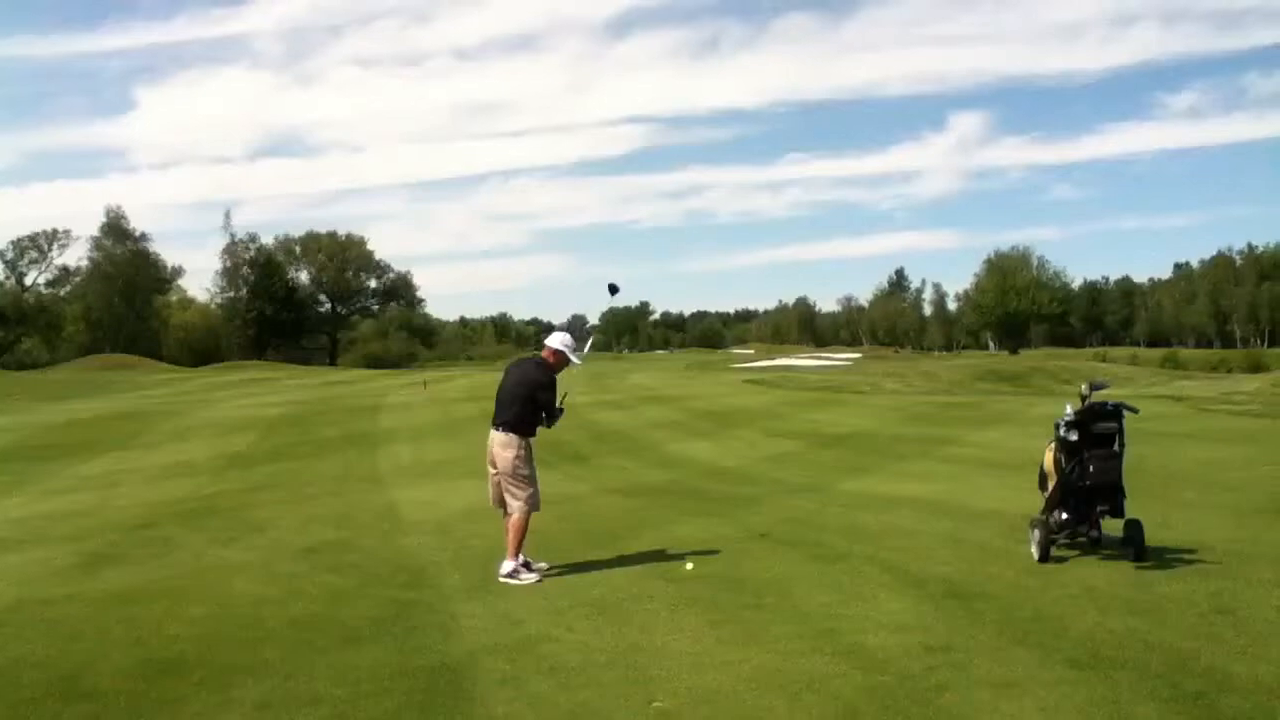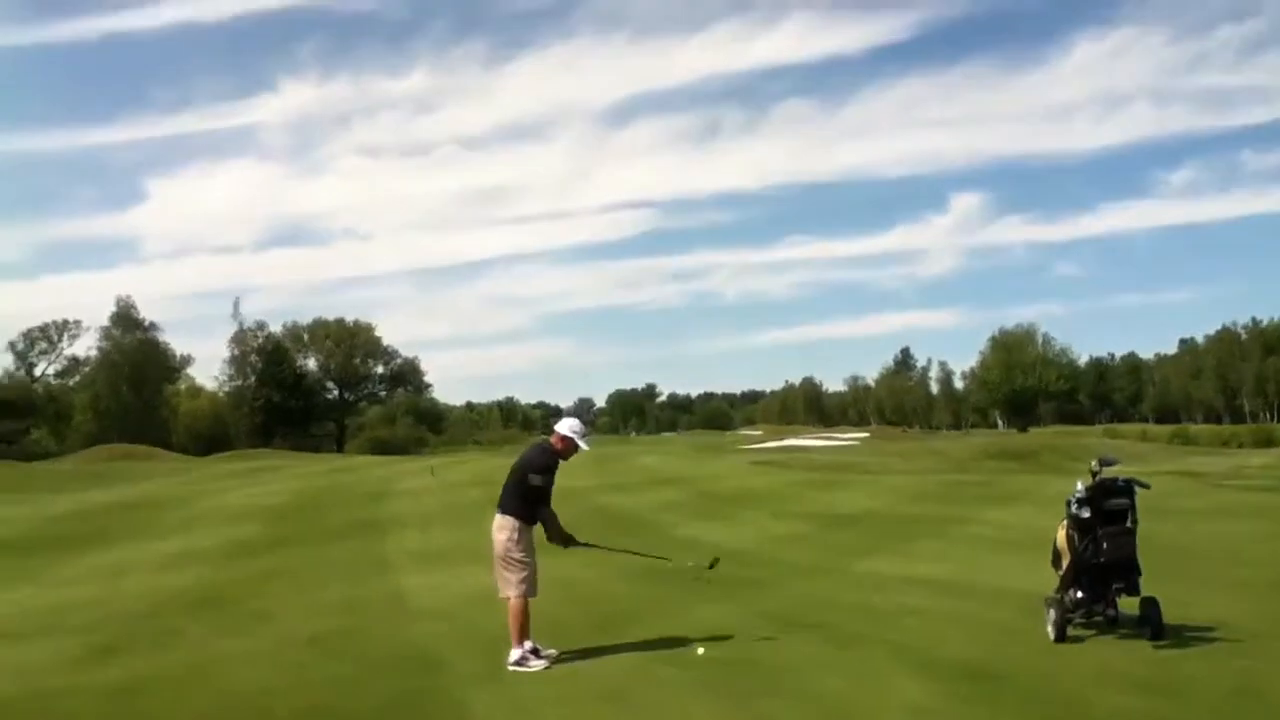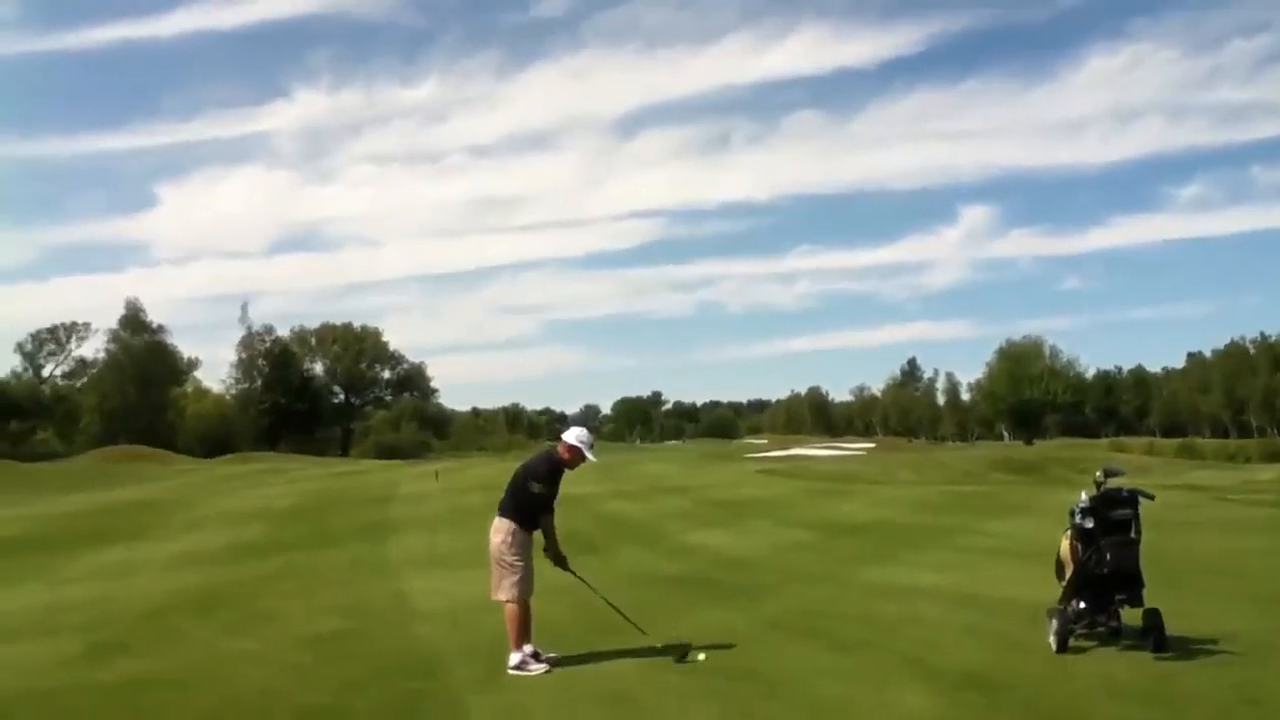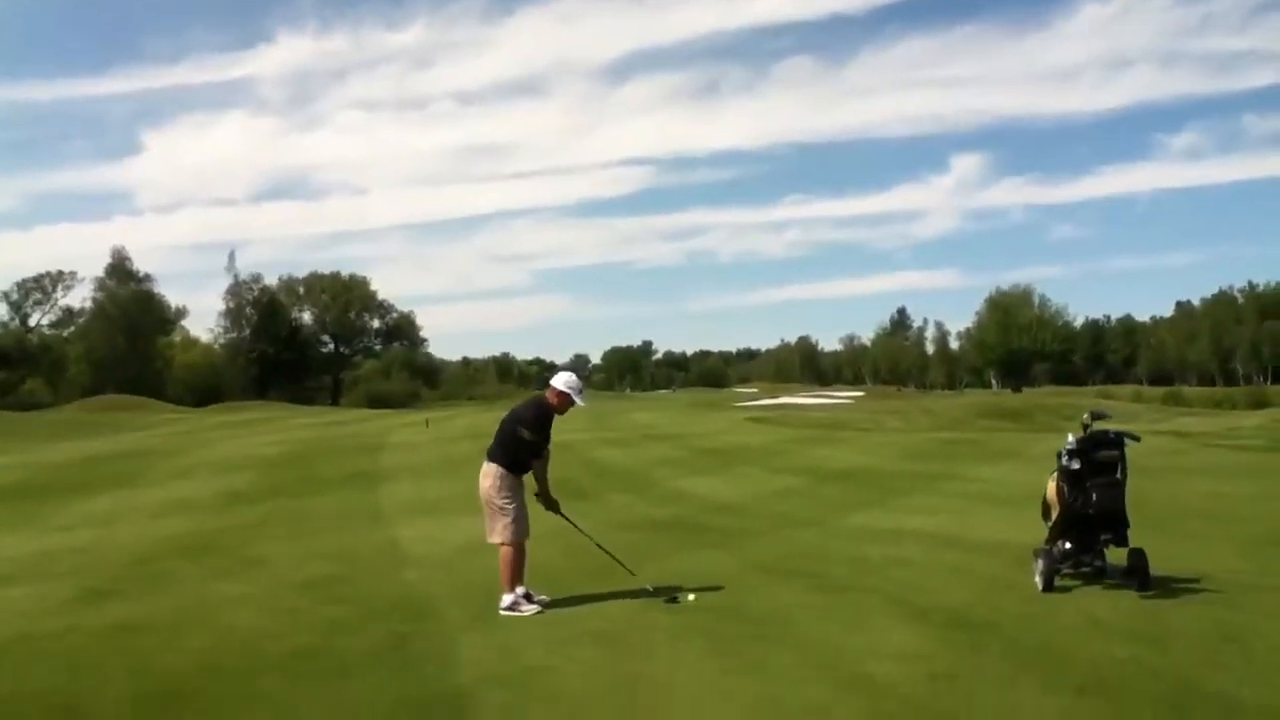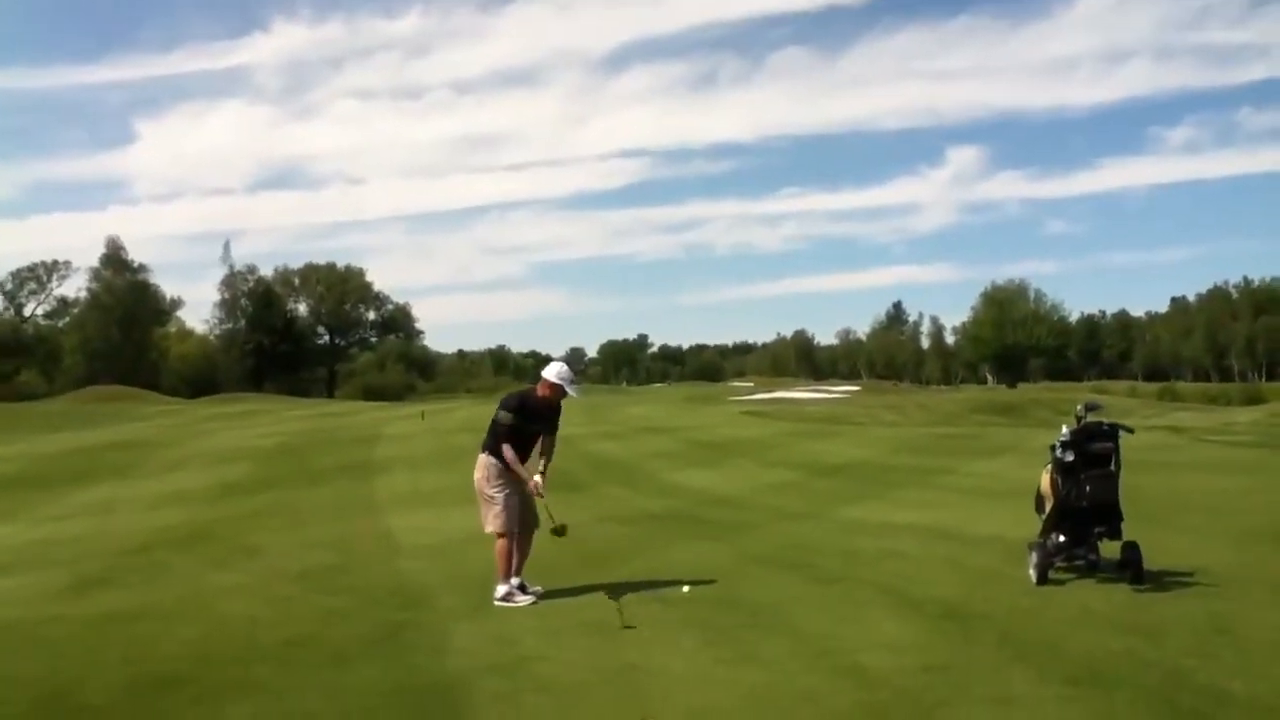
dt=0.4s
person 1, frame 1
left shoulder: (517, 366)
right shoulder: (544, 378)
right elbow: (551, 418)
left wrist: (535, 416)
right wrist: (555, 414)
left hip: (497, 437)
right hip: (513, 442)
left knee: (510, 505)
right knee: (523, 506)
left ankle: (517, 557)
right ankle: (509, 566)
person 1, frame 2
left shoulder: (541, 454)
right shoulder: (543, 461)
right elbow: (542, 506)
left wrist: (555, 532)
right wrist: (559, 534)
left hip: (513, 524)
right hip: (513, 526)
left knee: (519, 590)
right knee: (519, 591)
left ankle: (526, 644)
right ankle: (517, 653)
person 1, frame 3
left shoulder: (552, 464)
right shoulder: (544, 468)
left elbow: (545, 512)
right elbow: (543, 514)
left wrist: (552, 546)
right wrist: (554, 549)
left hip: (519, 530)
right hip: (510, 531)
left knee: (522, 593)
right knee: (514, 595)
left ankle: (527, 648)
right ankle: (516, 657)
person 1, frame 4
left shoulder: (543, 411)
right shoulder: (531, 414)
left elbow: (543, 453)
right elbow: (535, 459)
left wrist: (543, 491)
right wrist: (546, 494)
left hip: (510, 475)
right hip: (499, 475)
left knee: (519, 536)
right knee: (509, 538)
left ankle: (520, 590)
right ankle: (508, 599)
person 1, frame 5
left shoulder: (552, 408)
right shoulder: (514, 403)
left elbow: (548, 441)
right elbow: (506, 446)
left wrist: (541, 473)
right wrist: (526, 478)
left hip: (513, 469)
right hip: (494, 467)
left knee: (527, 526)
right knee: (505, 528)
left ankle: (515, 581)
right ankle: (503, 589)
